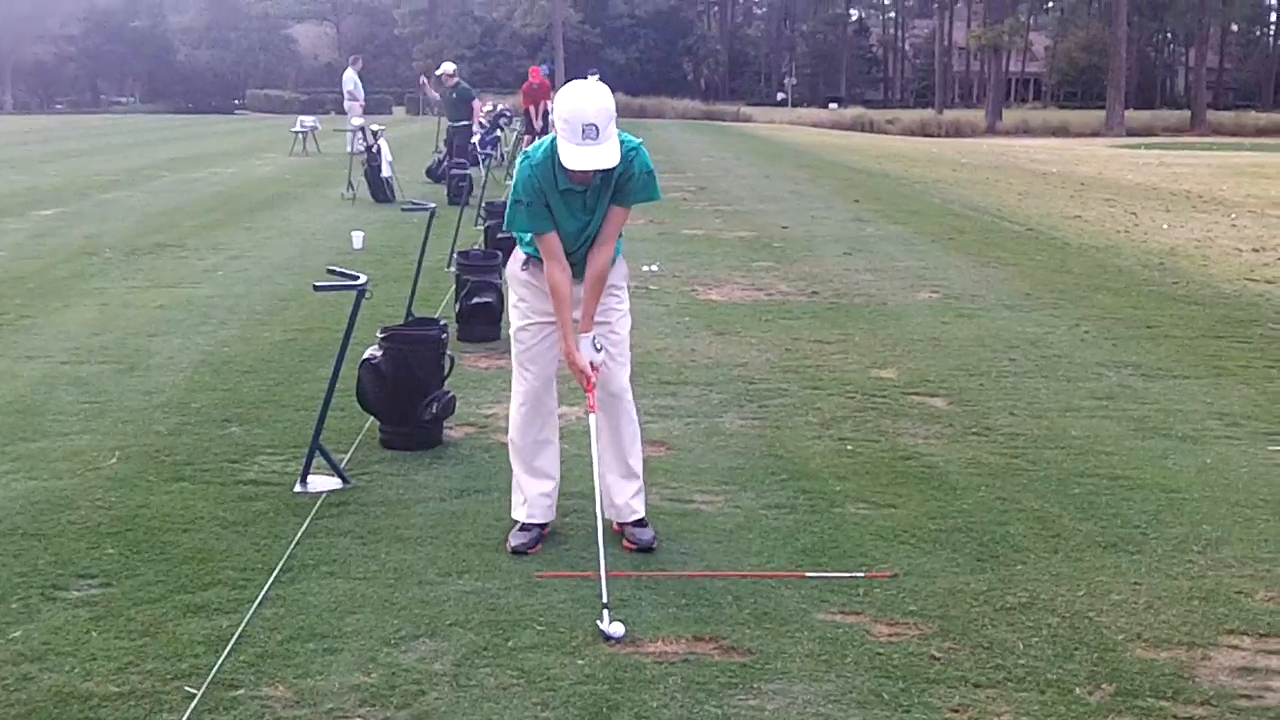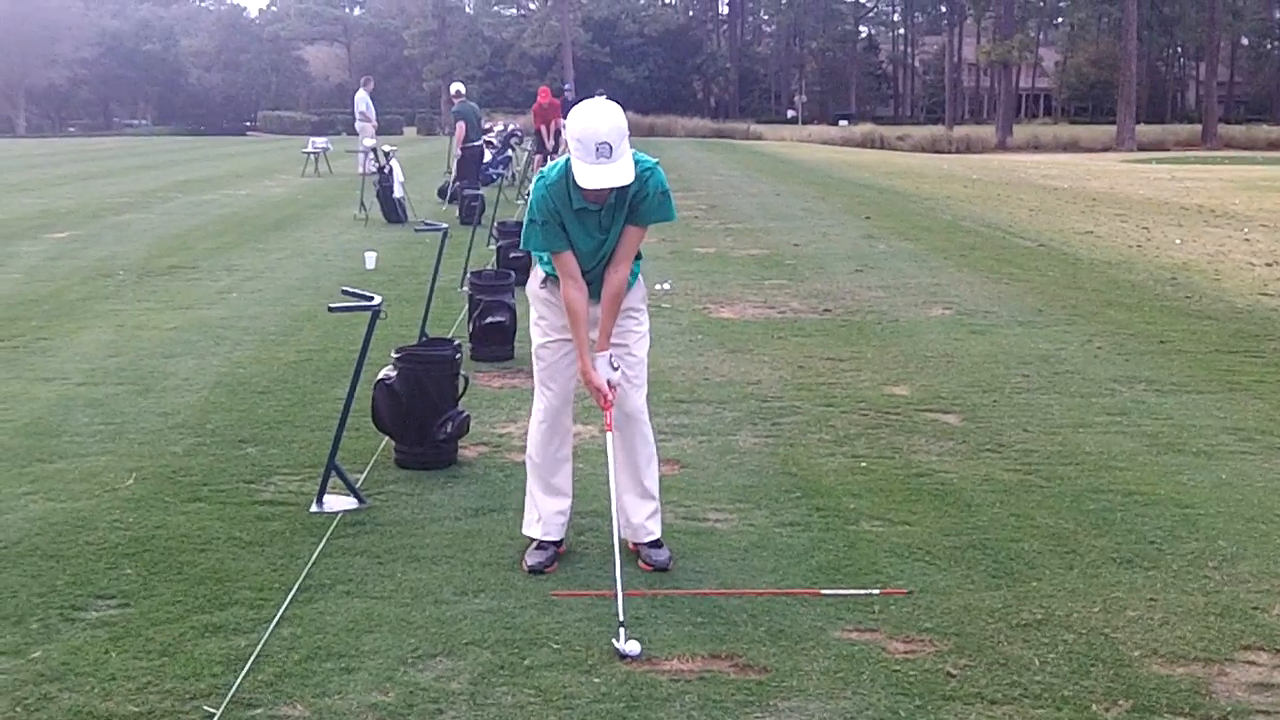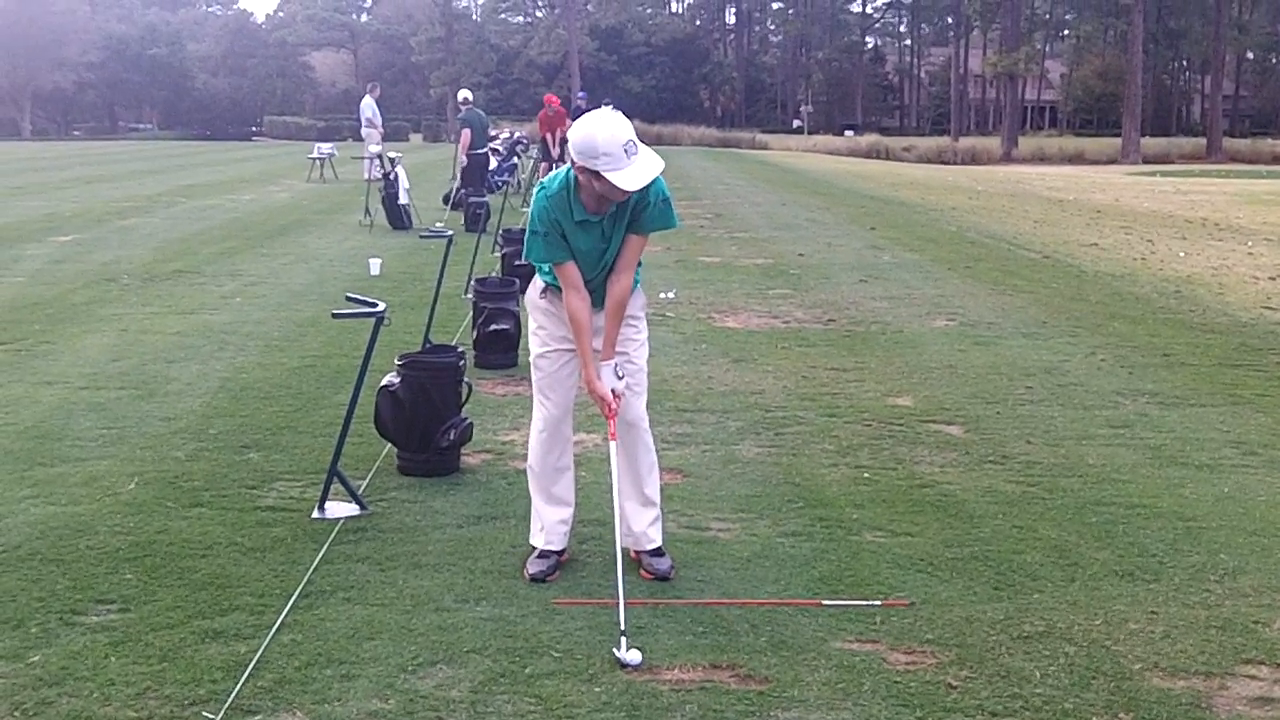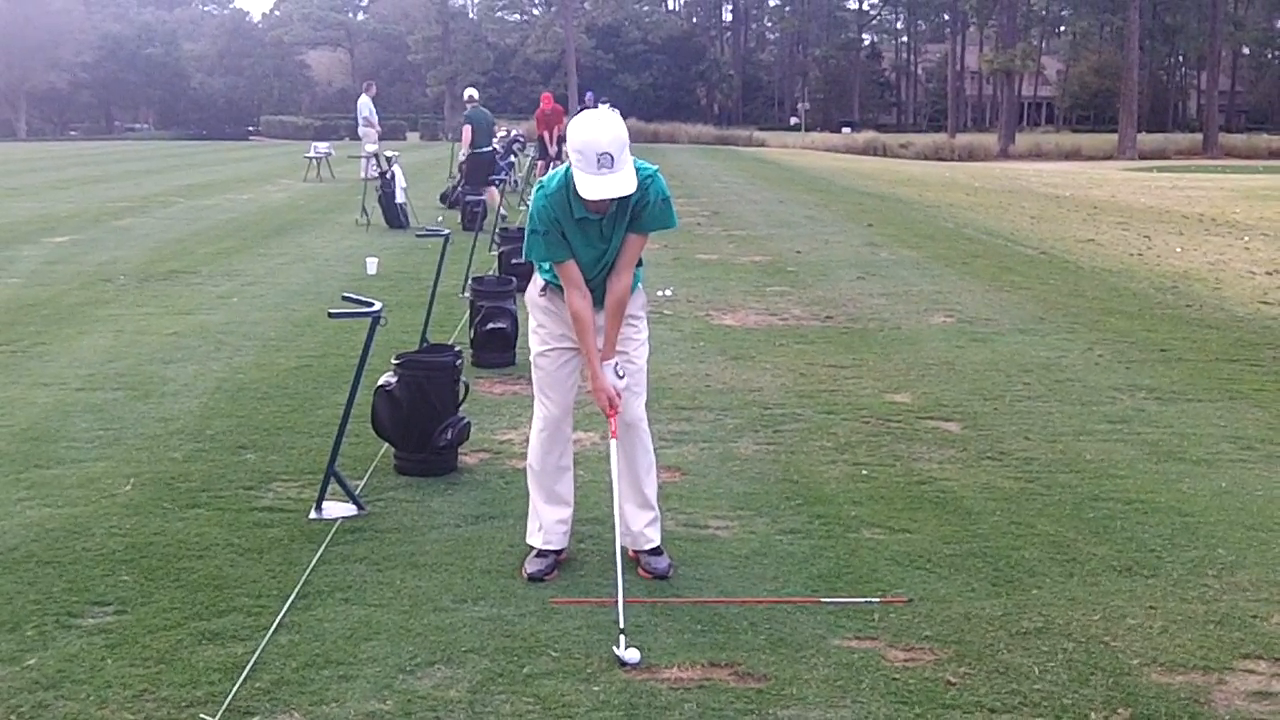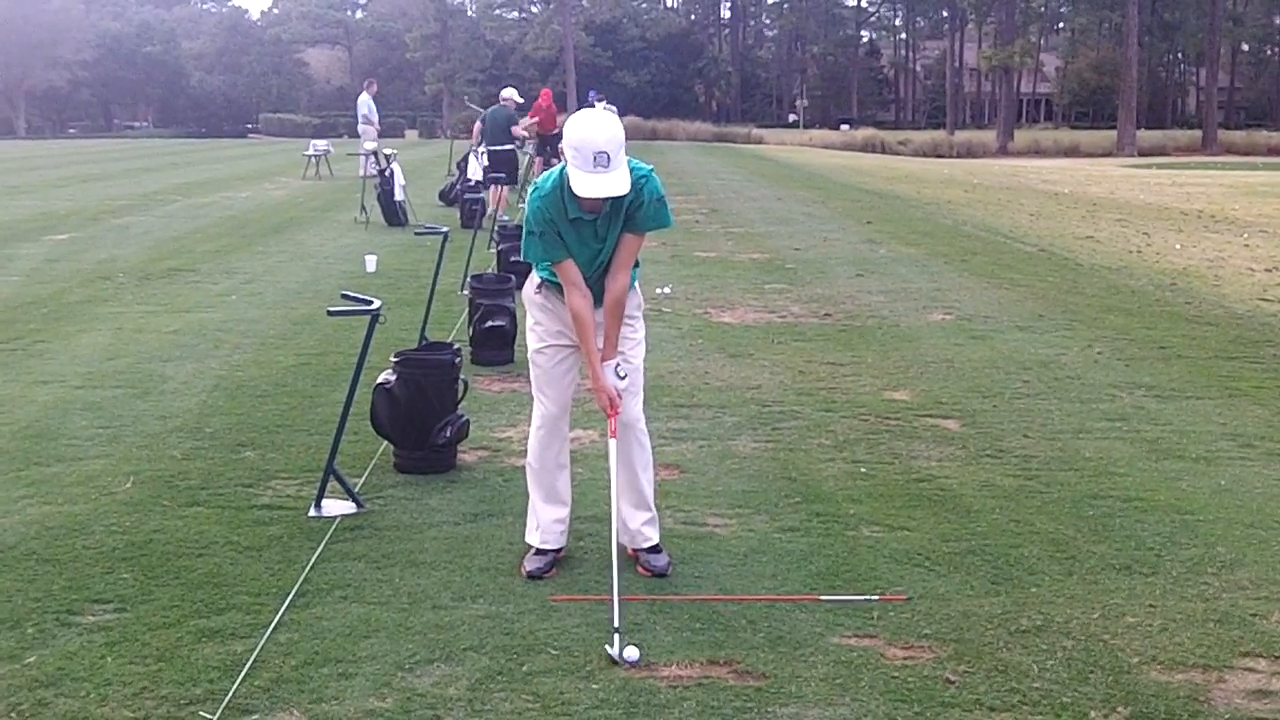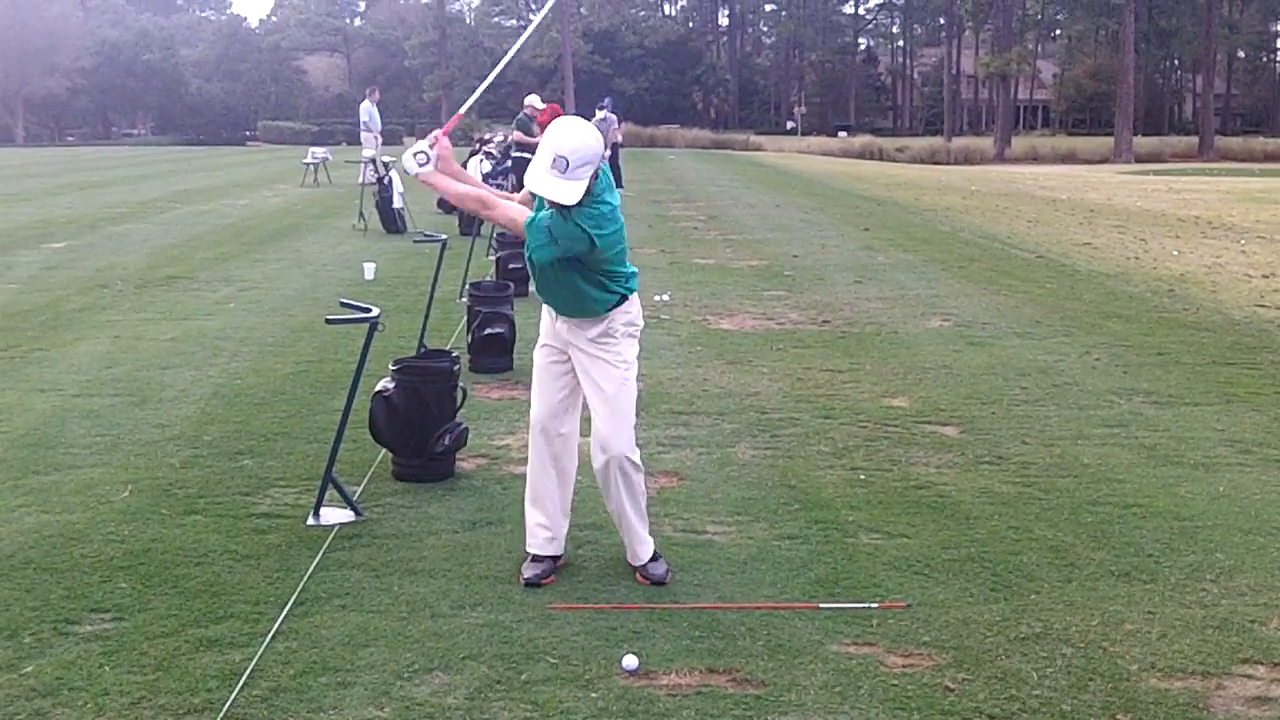
dt=0.7s
person 1, frame 1
left shoulder: (632, 158)
right shoulder: (533, 169)
left elbow: (602, 249)
right elbow: (555, 262)
left wrist: (587, 331)
right wrist: (569, 343)
left hip: (605, 275)
right hip: (537, 276)
left knee: (615, 387)
right knee: (532, 389)
left ankle: (629, 509)
right ankle: (533, 513)
person 1, frame 2
left shoulder: (647, 177)
right shoulder: (548, 188)
left elbow: (618, 268)
right elbow: (572, 282)
left wrist: (605, 350)
right wrist: (586, 362)
left hip: (623, 297)
right hip: (556, 296)
left knee: (632, 409)
right knee: (550, 409)
left ankle: (644, 529)
right ankle: (547, 530)
person 1, frame 3
left shoulder: (647, 189)
right shoulder: (549, 202)
left elbow: (621, 277)
right elbow: (574, 292)
left wrist: (608, 359)
right wrist: (589, 373)
left hip: (622, 304)
right hip: (556, 304)
left knee: (633, 416)
right knee: (551, 417)
left ankle: (645, 537)
right ankle: (550, 539)
person 1, frame 4
left shoulder: (647, 185)
right shoulder: (548, 198)
left elbow: (620, 276)
right elbow: (576, 290)
left wrist: (610, 356)
right wrist: (594, 371)
left hip: (622, 304)
right hip: (556, 303)
left knee: (632, 416)
right knee: (551, 417)
left ankle: (643, 536)
right ankle: (548, 538)
person 1, frame 5
left shoulder: (642, 185)
right shoulder: (544, 200)
left elbow: (618, 276)
right elbow: (576, 290)
left wrist: (611, 355)
right wrist: (595, 371)
left hip: (619, 305)
right hip: (553, 303)
left knee: (630, 417)
right knee: (549, 417)
left ankle: (642, 534)
right ankle: (547, 536)
person 1, frame 6
left shoulder: (584, 226)
right shoulder: (581, 169)
left elbow: (500, 212)
right elbow: (516, 200)
left wrist: (432, 177)
right wrist: (447, 162)
left hip: (604, 330)
right hip: (558, 320)
left knee: (612, 446)
right knee: (548, 429)
left ankle: (640, 550)
right ankle: (545, 547)
